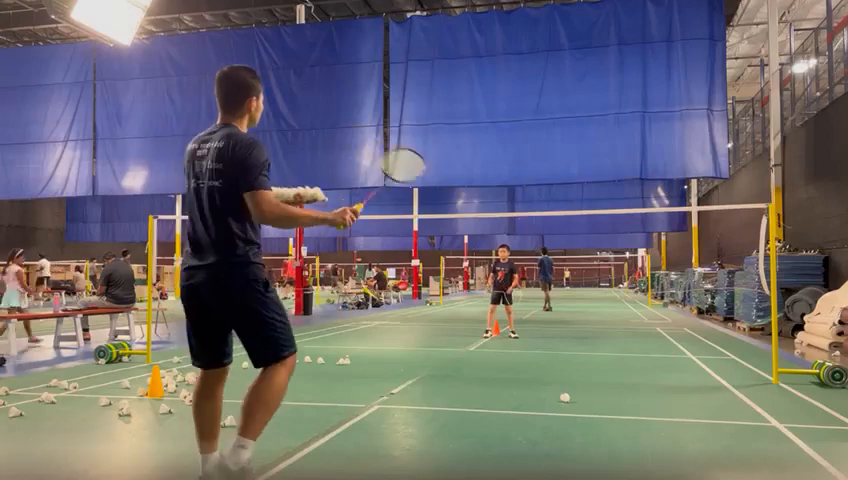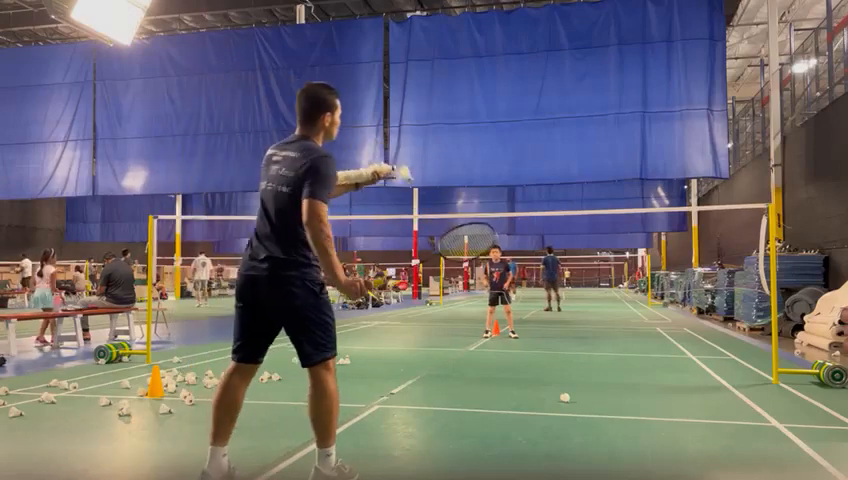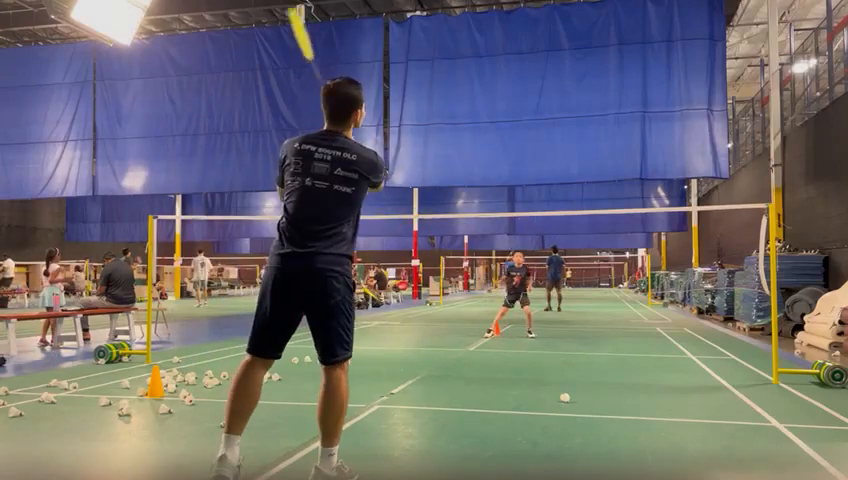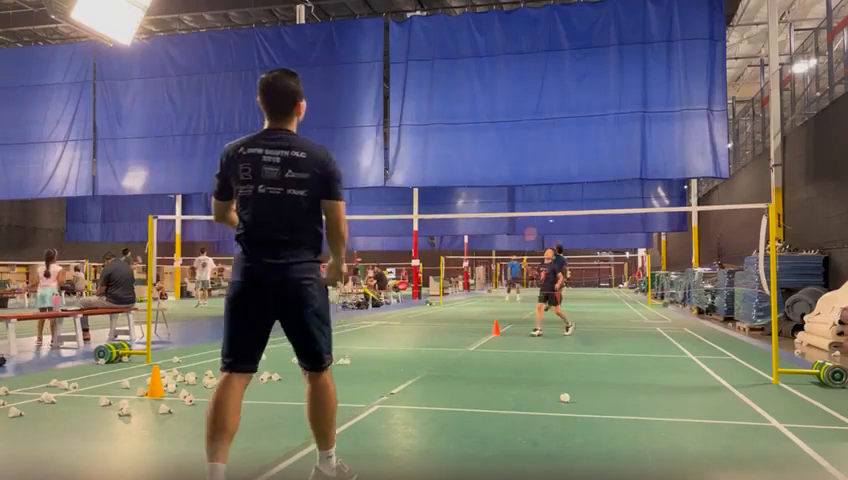
dt=0.5s
person 1, frame 1
left shoulder: (195, 147)
right shoulder: (246, 146)
right elbow: (263, 212)
left wrist: (286, 199)
right wrist: (327, 218)
left hip: (196, 275)
right hip: (236, 275)
left knee: (211, 371)
right knee: (280, 362)
person 1, frame 2
left shoulder: (274, 153)
right shoulder: (320, 159)
right elbow: (314, 219)
left wrist: (360, 181)
right wrist: (337, 276)
left hip: (253, 273)
right hip: (295, 276)
left knee: (241, 366)
right knee: (322, 367)
person 1, frame 3
left shoulder: (292, 148)
right shoulder: (369, 161)
left hip: (283, 265)
right hip: (330, 271)
left knee: (256, 359)
right knee: (335, 367)
person 1, frame 4
left shoulder: (233, 154)
right shoulder: (320, 158)
left elbow: (221, 214)
right elbow: (337, 225)
right wrist: (338, 262)
left hip: (248, 275)
right hip: (300, 277)
left knee: (233, 374)
right knee: (317, 372)
